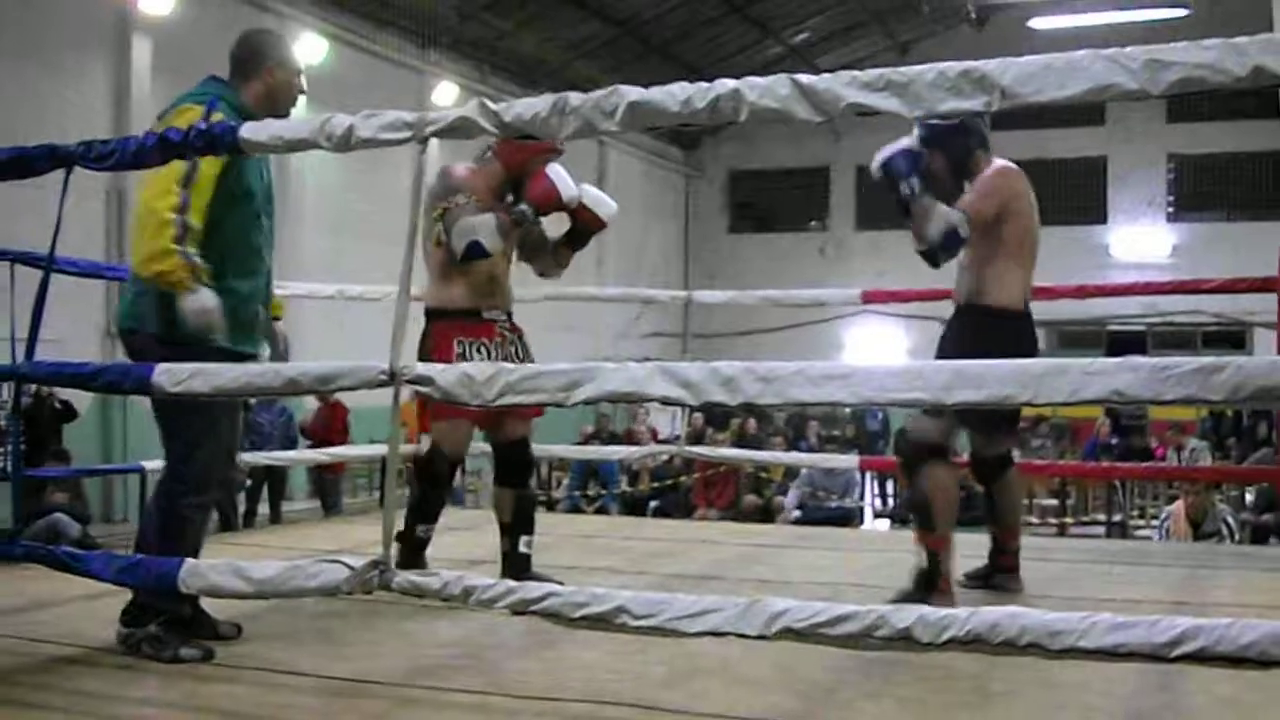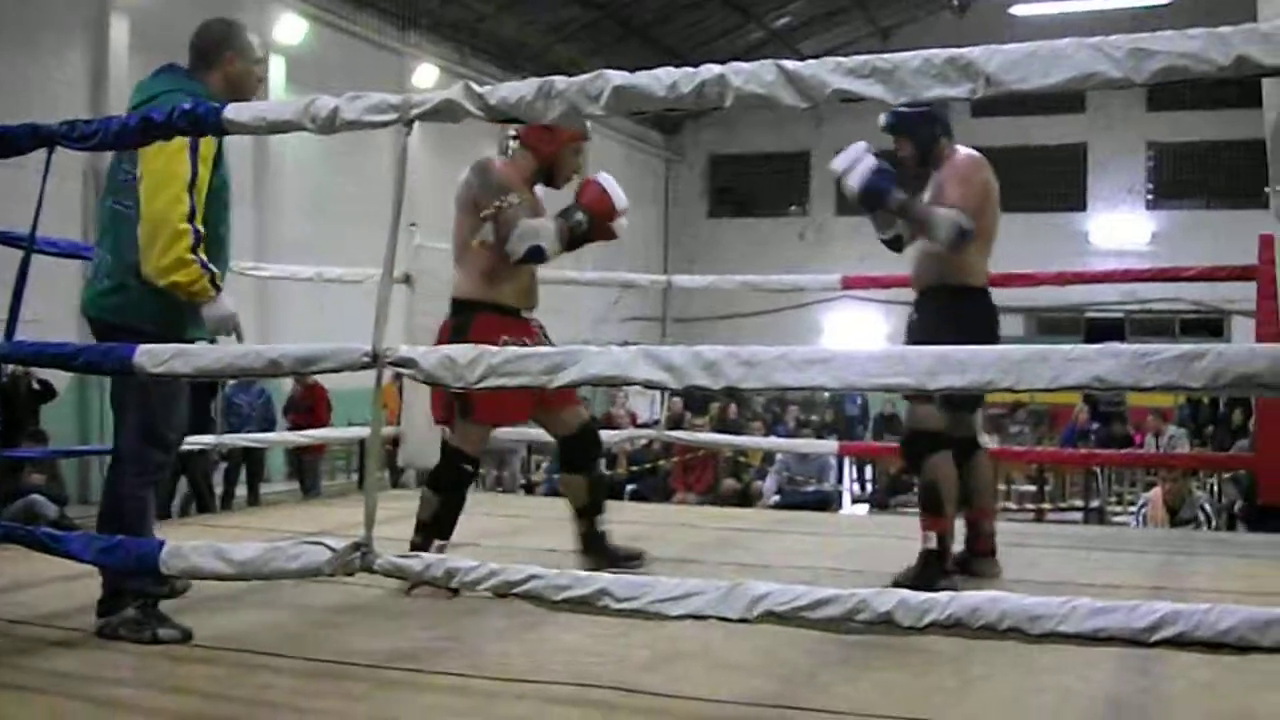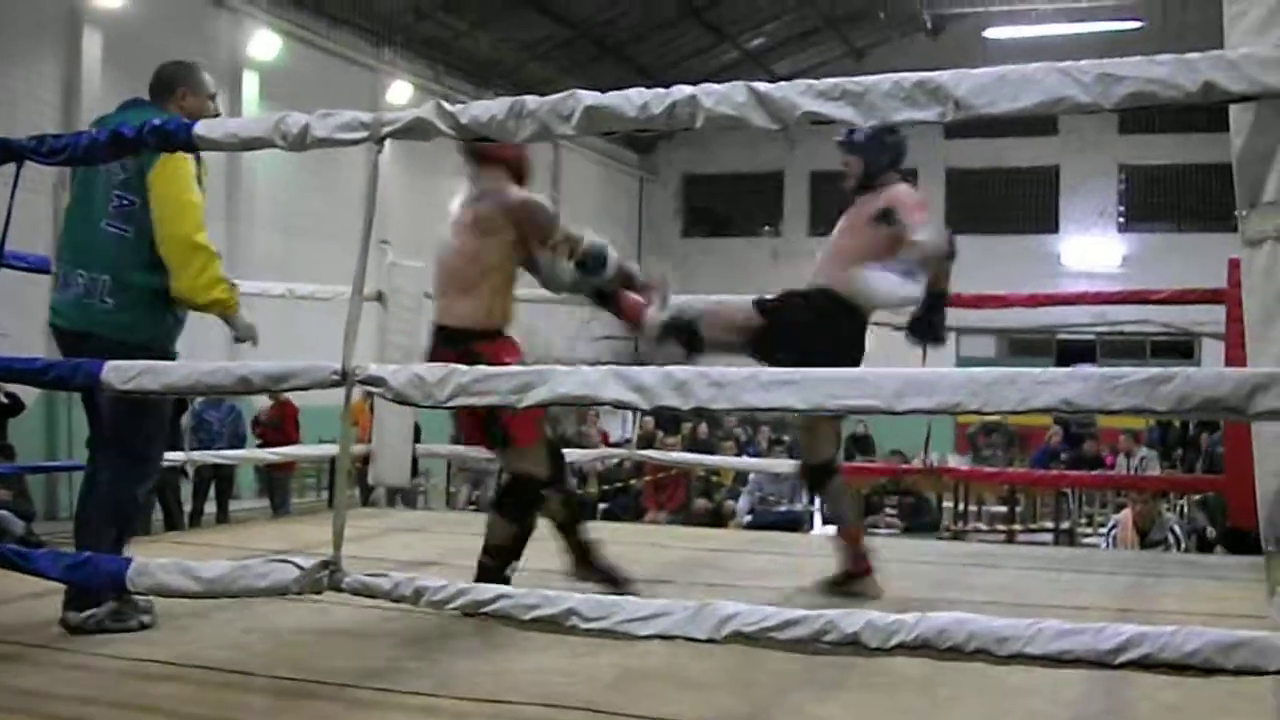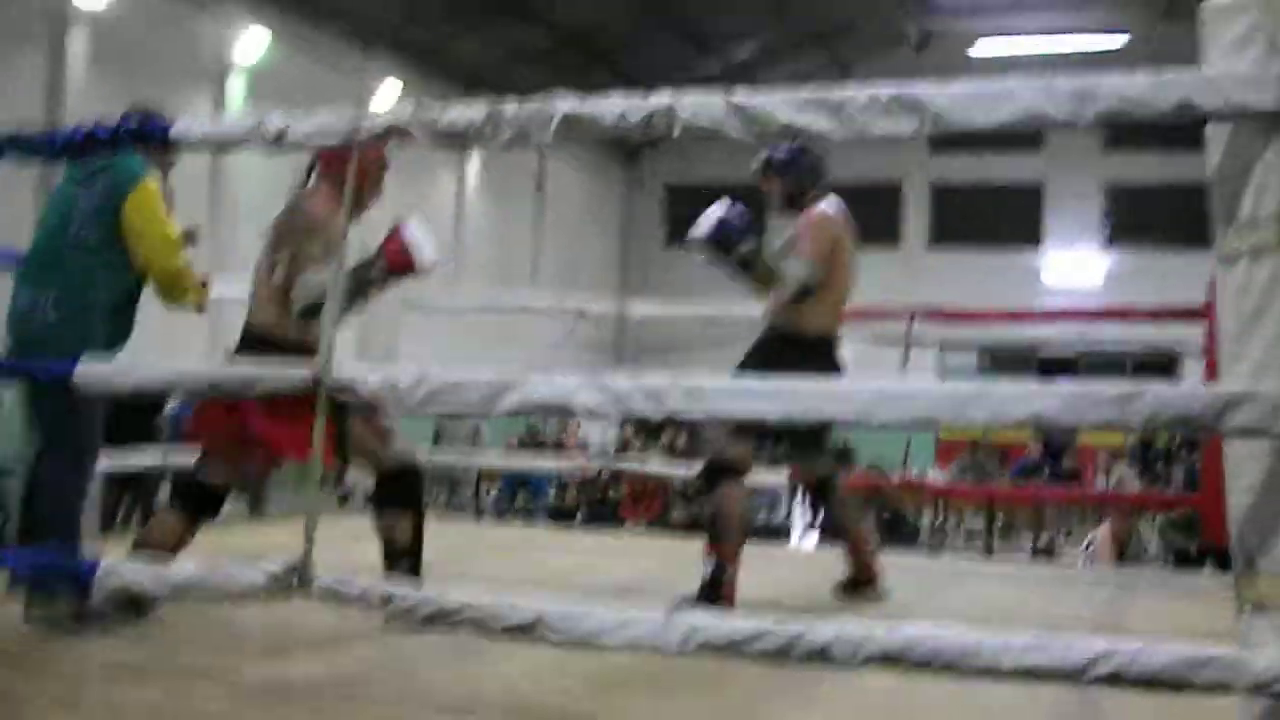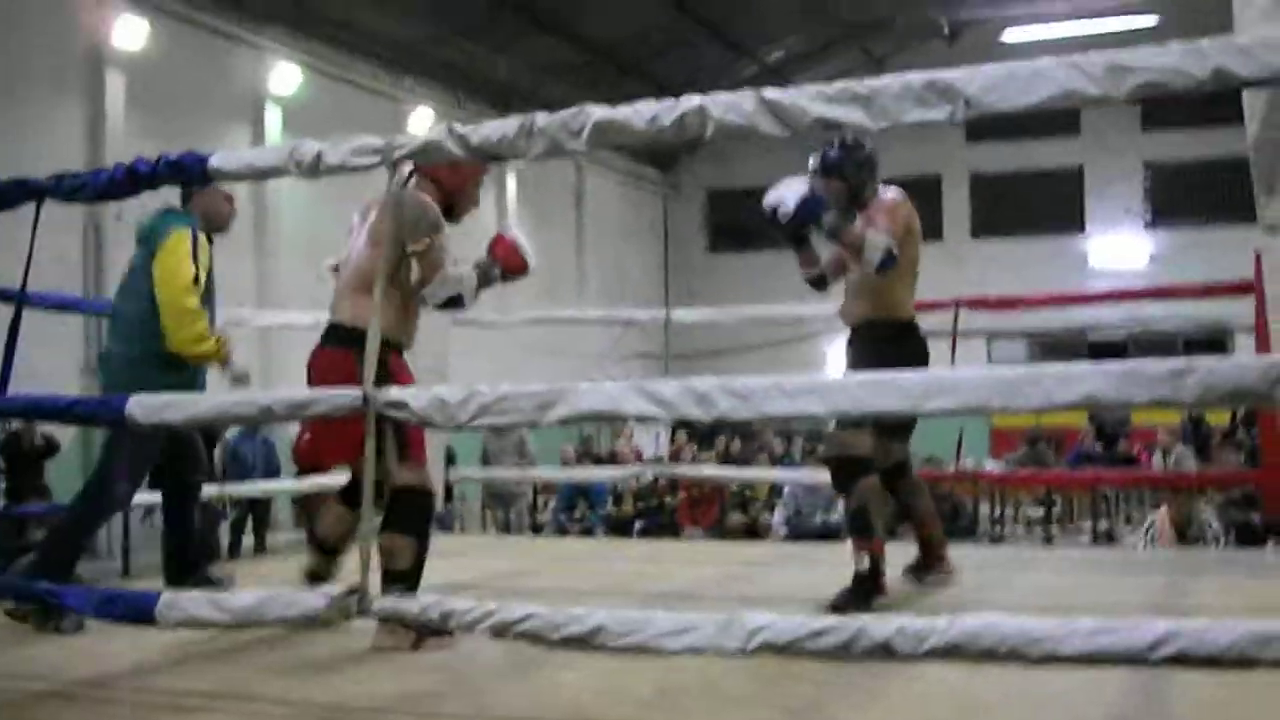
dt=0.5s
person 1, frame 1
right shoulder: (205, 117)
right elbow: (159, 208)
left wrist: (266, 311)
right wrist: (187, 286)
left hip: (216, 335)
right hip: (179, 331)
left knee: (210, 470)
right knee: (193, 474)
left ankle: (174, 603)
right ankle: (146, 616)
person 1, frame 2
left shoulder: (162, 108)
right elbow: (167, 218)
left wrist: (196, 294)
right wrist: (206, 292)
left hip: (137, 306)
right hip: (147, 311)
left knee: (152, 445)
right knee: (144, 452)
left ankle: (135, 572)
right ankle: (124, 601)
person 1, frame 3
right shoulder: (170, 146)
left elbow: (76, 231)
right elbow: (186, 244)
right wrist: (227, 308)
left hip: (79, 317)
right hip: (131, 325)
left knee: (110, 452)
right knee: (133, 461)
left ankle: (94, 584)
right ankle: (91, 598)
person 1, frame 4
left shoulder: (85, 174)
right shoulder: (139, 178)
right elbow: (167, 265)
left wrist: (172, 245)
right wrist: (198, 288)
right hip: (70, 337)
left knee: (59, 448)
right knee: (73, 455)
right ankle: (51, 586)
person 1, frame 5
left shoulder: (172, 239)
right shoulder: (183, 238)
right elbow: (181, 308)
right wrist: (219, 352)
left hip: (159, 384)
right hip: (147, 386)
left knee: (189, 472)
right knee: (109, 491)
left ankle: (185, 572)
person 2, frame 1
left shoulder: (999, 178)
right shoulder: (993, 186)
left elbow: (943, 234)
right elbow: (938, 252)
left wrist: (910, 184)
right wrist: (912, 191)
left hip: (986, 329)
right hip: (1008, 331)
left knee: (923, 444)
right knee: (991, 451)
left ankle: (934, 582)
right ankle: (1004, 566)
person 2, frame 2
left shoulder: (966, 165)
right shoulder: (945, 176)
left elbow: (954, 232)
right elbow: (896, 237)
left wrist: (893, 194)
right wrist: (874, 193)
left hip: (957, 311)
right hip: (945, 313)
left knee: (923, 432)
right knee: (959, 436)
left ankle: (936, 558)
right ankle: (981, 550)
person 2, frame 3
left shoulder: (898, 197)
right shoulder: (872, 204)
left elbow: (937, 242)
right elbow: (911, 265)
left wrist: (907, 270)
right wrist: (933, 307)
left hip: (820, 319)
right hip: (837, 329)
left knee: (709, 327)
right knee: (817, 463)
right ankle: (857, 569)
person 2, frame 4
left shoulder: (819, 217)
right shoulder: (820, 219)
left elbow: (796, 284)
left wrist: (743, 244)
right wrist: (740, 253)
left hip: (788, 356)
right hip: (815, 359)
left knee: (725, 464)
right knee: (818, 472)
left ankle: (718, 589)
right ankle: (865, 573)
person 2, frame 5
left shoulder: (890, 204)
right shoulder: (860, 218)
left elbow: (880, 260)
right elbow: (820, 279)
left wrist: (826, 219)
right wrist: (798, 235)
left hip: (889, 342)
right hip: (873, 343)
left knee: (849, 452)
right knee: (890, 458)
left ankle: (869, 576)
right ankle: (933, 554)
person 3, frame 1
left shoulder: (511, 203)
right shoulder: (454, 181)
left elbow: (550, 263)
right elbow: (468, 244)
left wrist: (582, 230)
right wrist: (529, 207)
left hip: (504, 335)
right hip: (454, 335)
left knee: (517, 454)
right knee: (447, 452)
left ankle: (516, 566)
right ankle: (410, 554)
person 3, frame 2
left shoulder: (526, 193)
right shoulder: (490, 174)
right elbow: (524, 246)
left wrist: (581, 230)
right wrist: (581, 214)
left hip: (524, 332)
right hip: (479, 329)
left knee: (580, 436)
right knee: (463, 454)
left ankle: (595, 545)
right ankle: (421, 558)
person 3, frame 3
left shoulder: (475, 201)
right shoulder: (515, 204)
left elbow: (551, 273)
right elbow: (582, 256)
left wrist: (612, 298)
right wrist: (629, 281)
left hip: (483, 349)
right hip: (472, 353)
left knee: (544, 456)
right knee: (530, 474)
left ankle: (585, 557)
right ankle: (488, 581)
person 3, frame 4
left shoulder: (308, 213)
right shoulder: (312, 209)
right elbow: (307, 297)
left wrist: (376, 270)
right wrist: (379, 267)
left hip: (254, 362)
right hip: (287, 364)
left knee: (205, 486)
right knee: (397, 468)
person 3, frame 5
left shoulder: (380, 208)
right shoulder: (418, 208)
right elbow: (444, 290)
right wrist: (492, 269)
left hip: (337, 352)
right hip: (364, 360)
left knee: (368, 479)
right knee: (411, 487)
left ankle: (314, 581)
right ankle: (397, 619)
